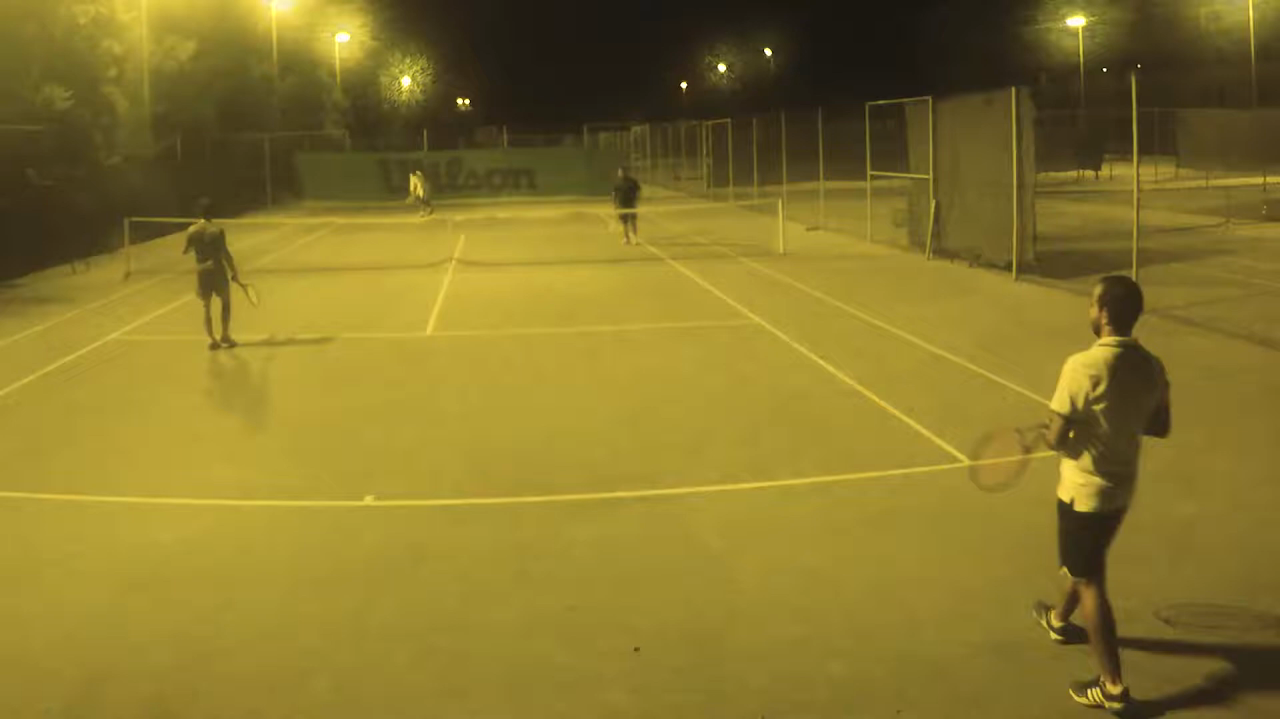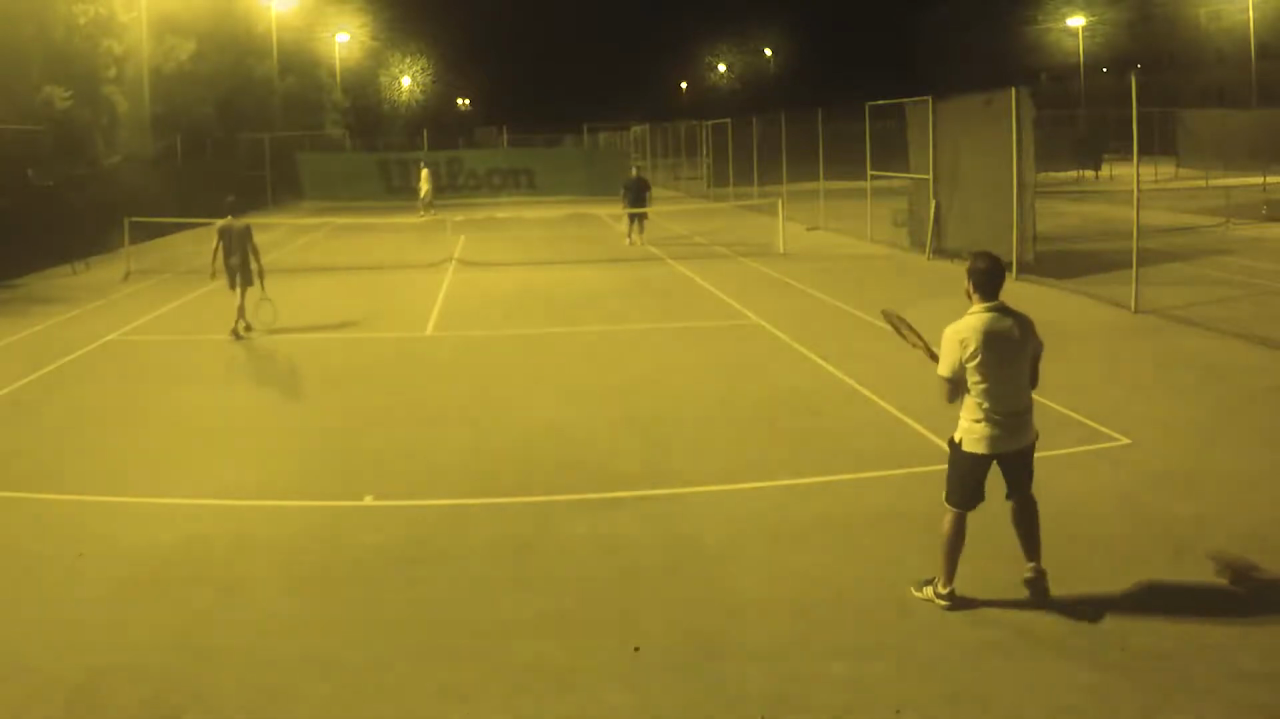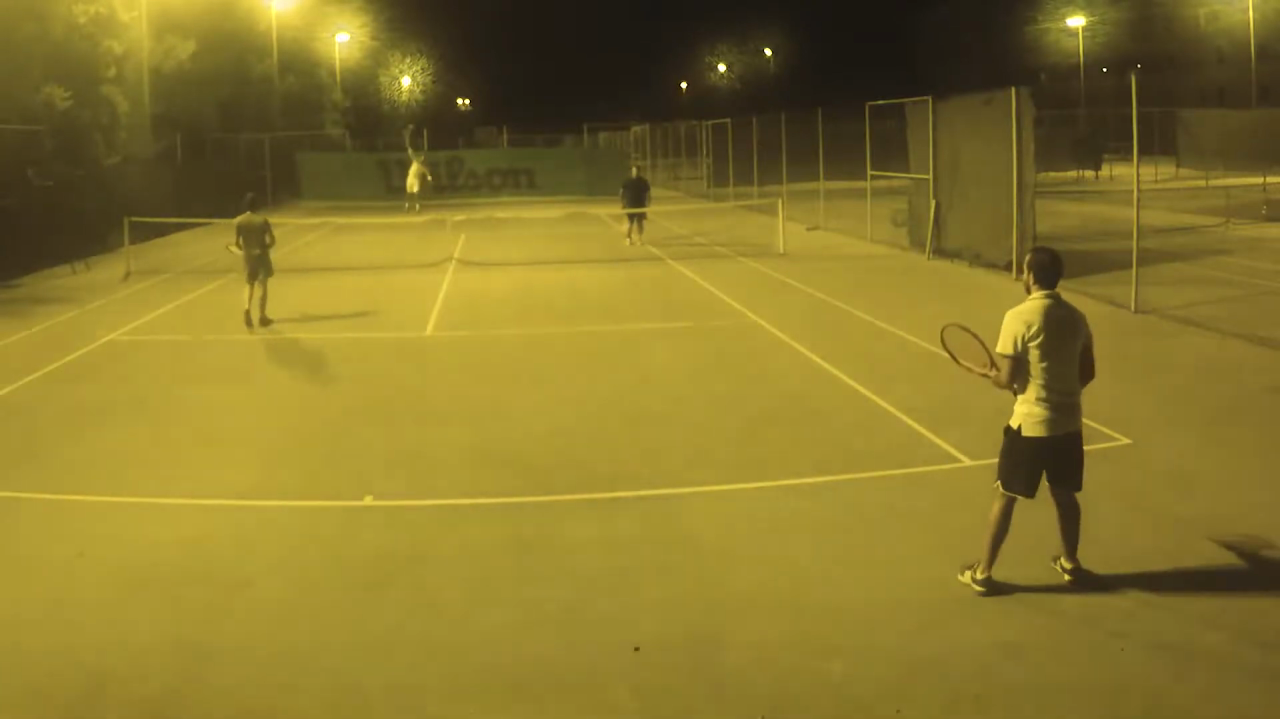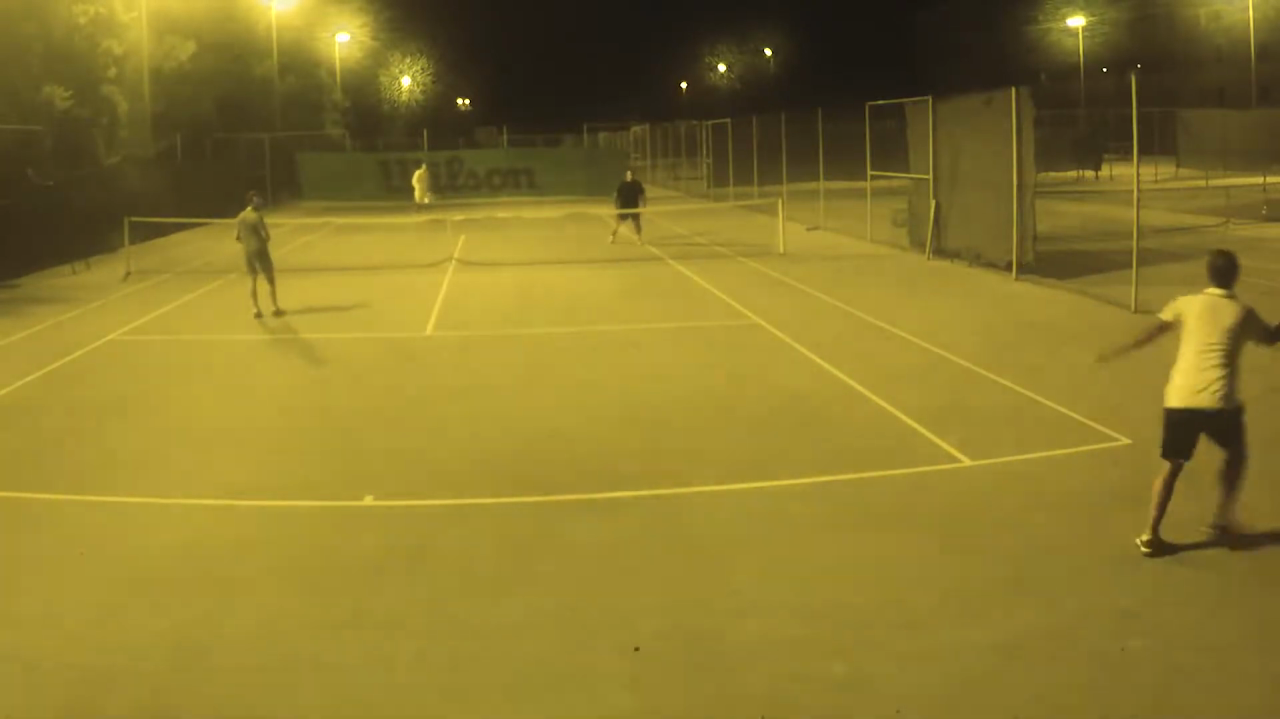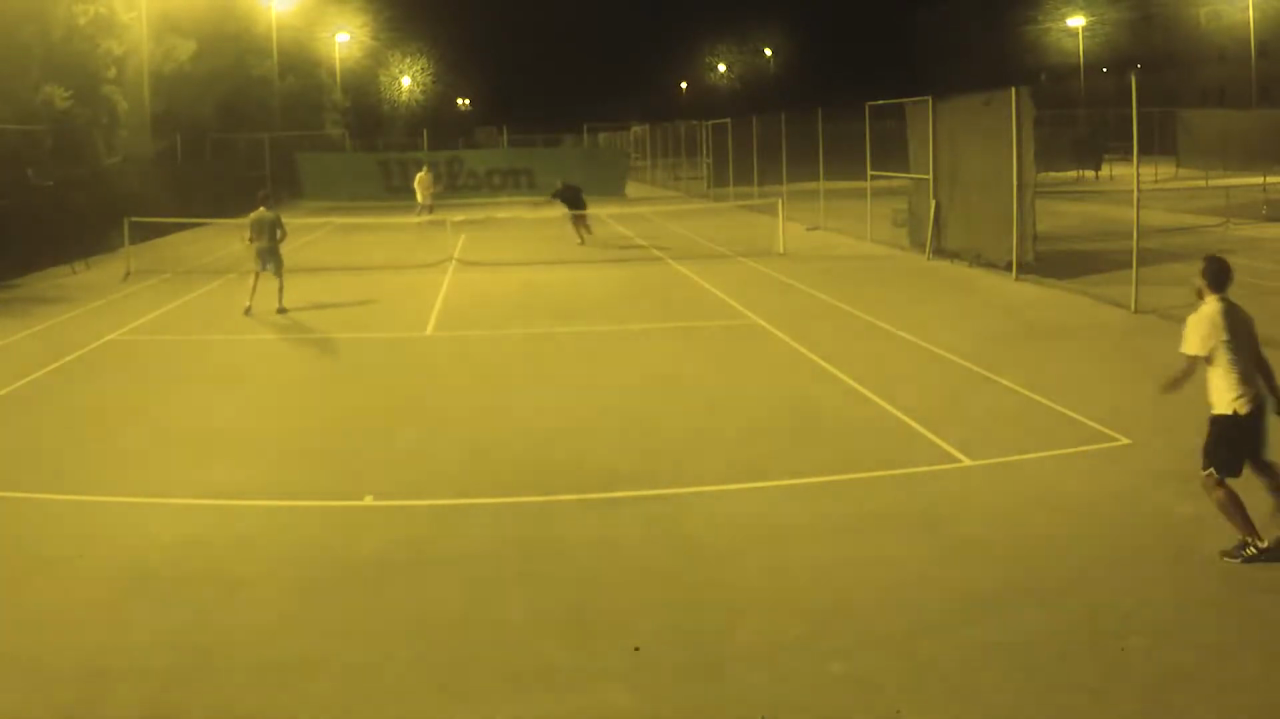
dt=1s
person 1, frame 1
left shoulder: (1082, 367)
right shoulder: (1152, 367)
left elbow: (1057, 439)
right elbow: (1160, 427)
left wrist: (1050, 432)
left hip: (1085, 491)
right hip: (1121, 488)
left knee: (1090, 582)
right knee: (1080, 567)
left ankle: (1113, 687)
right ankle: (1060, 620)
person 1, frame 2
left shoulder: (958, 333)
right shoulder: (1023, 325)
left elbow: (950, 396)
right elbow: (1031, 381)
left wrist: (955, 376)
left hip: (975, 438)
right hip: (1019, 433)
left knee: (956, 511)
right knee: (1023, 499)
left ankle: (944, 587)
right ankle: (1034, 570)
person 1, frame 3
left shoulder: (1019, 317)
right shoulder: (1076, 317)
left elbow: (1007, 379)
right elbow: (1088, 373)
left wrist: (994, 377)
left hip: (1031, 423)
right hip: (1068, 422)
left knee: (1006, 497)
right knee: (1064, 494)
left ankle: (983, 572)
right ankle: (1070, 563)
person 1, frame 4
left shoulder: (1186, 304)
right shoulder: (1244, 313)
left elbow: (1154, 331)
left wrist: (1118, 351)
left hip: (1179, 400)
right hip: (1218, 403)
left knee: (1171, 466)
right knee: (1235, 454)
left ankle: (1149, 536)
right ankle: (1222, 519)
person 1, frame 5
left shoulder: (1201, 319)
right shoulder: (1240, 315)
left elbow: (1191, 368)
left wrist: (1174, 383)
left hip: (1231, 410)
right hip: (1254, 404)
left knee: (1212, 481)
left ankle: (1255, 542)
